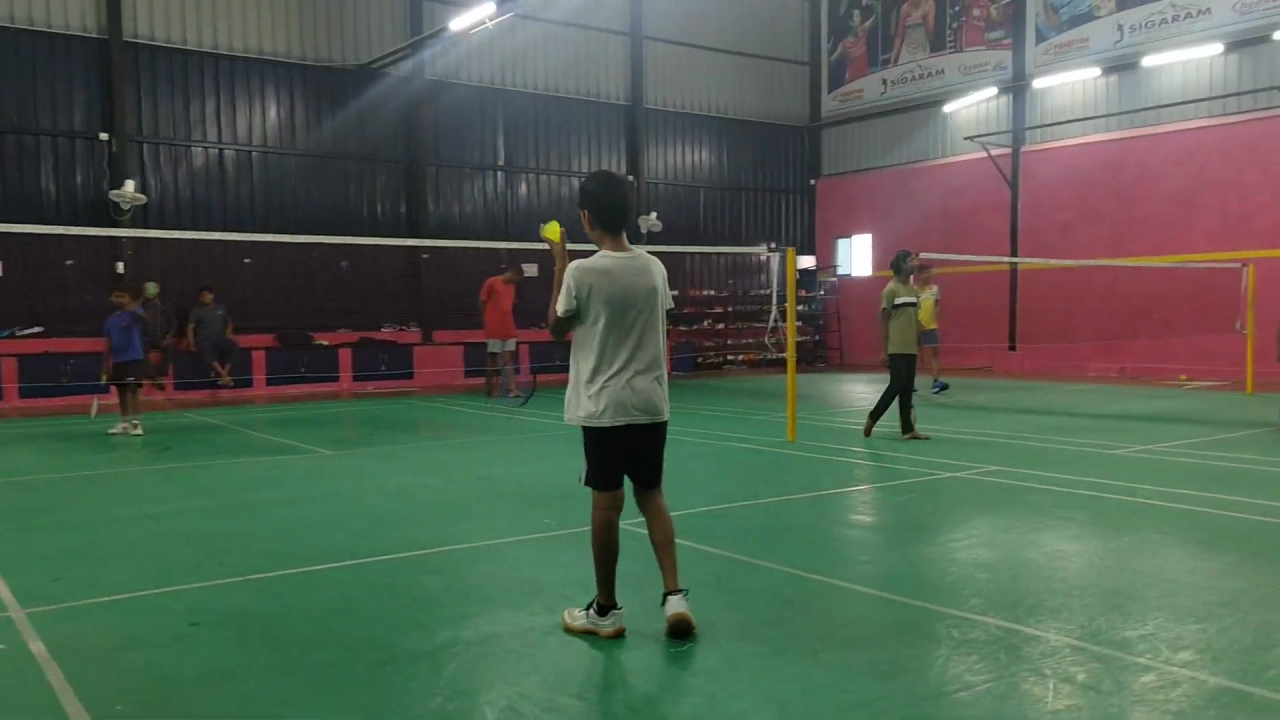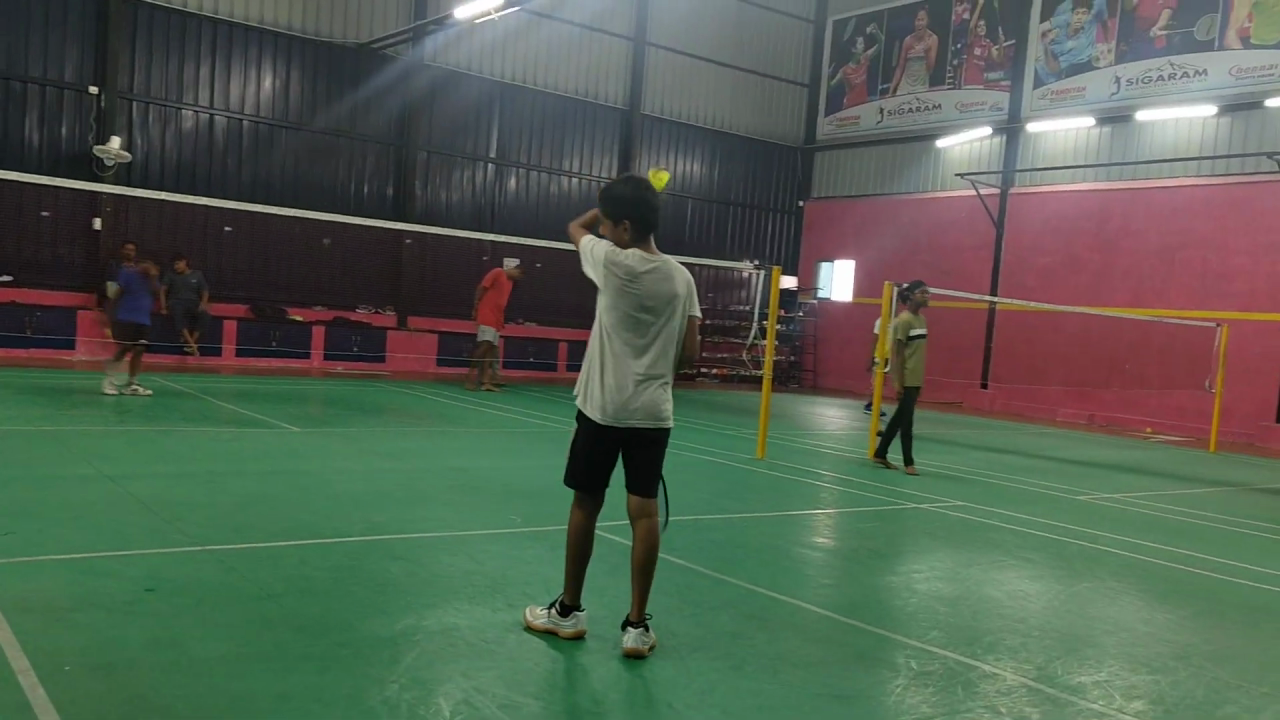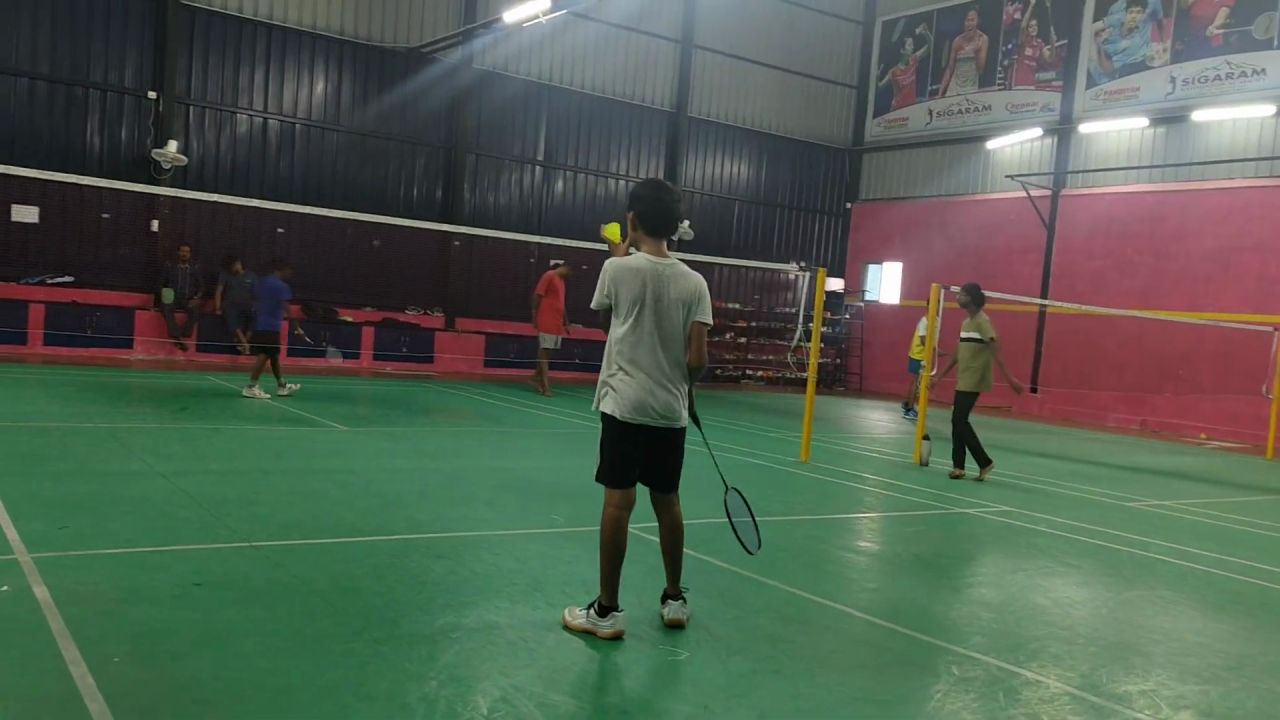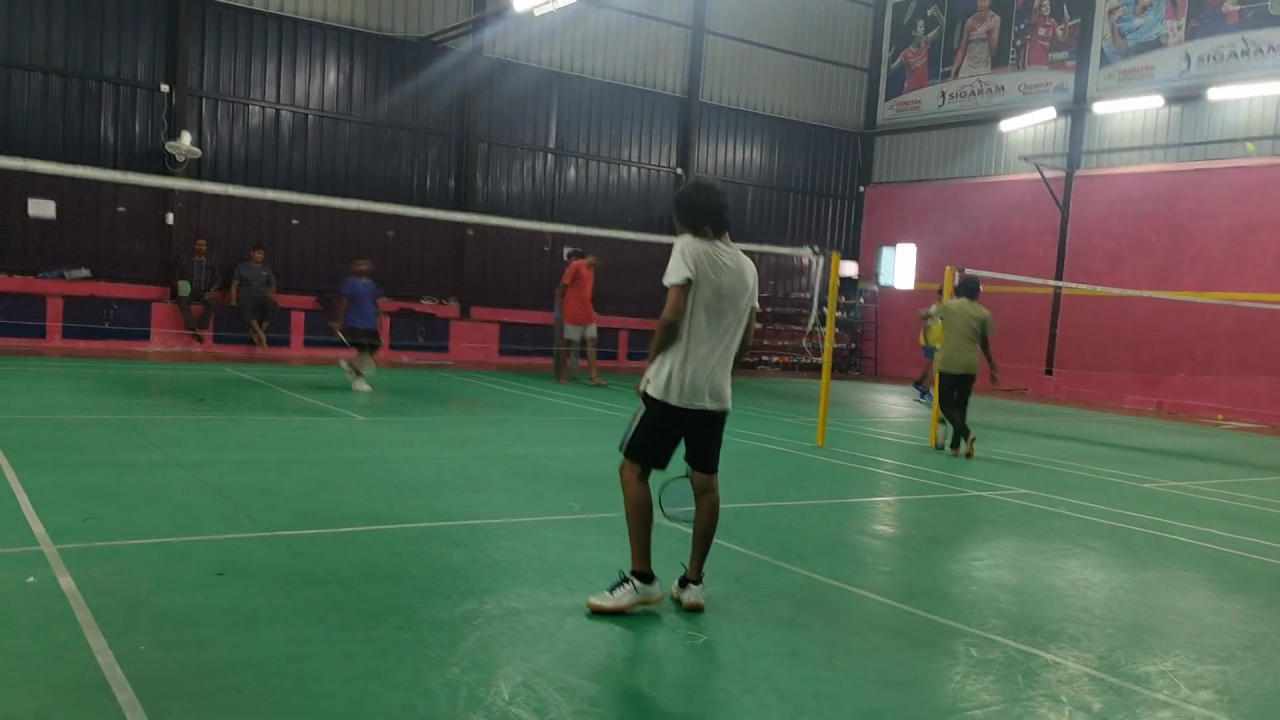
dt=0.7s
person 1, frame 1
left shoulder: (582, 272)
right shoulder: (655, 268)
left elbow: (556, 327)
left wrist: (558, 263)
left hip: (603, 407)
right hip: (651, 403)
left knee: (607, 504)
right knee: (653, 499)
left ankle: (606, 610)
right ankle: (674, 597)
person 1, frame 2
left shoulder: (611, 261)
right shoulder: (682, 278)
left elbow: (575, 227)
right elbow: (690, 353)
left wrist: (608, 208)
left hip: (602, 407)
right hip: (654, 412)
left knee: (586, 505)
right knee: (645, 513)
left ankle: (569, 610)
right ankle: (637, 625)
person 1, frame 3
left shoulder: (617, 269)
right shoulder: (693, 282)
right elbow: (698, 360)
left hip: (623, 404)
right hip: (670, 410)
left knee: (618, 503)
right knee: (667, 503)
left ankle: (607, 610)
right ankle: (674, 599)
person 1, frame 4
left shoulder: (689, 249)
right shoulder: (748, 268)
left elbow: (671, 317)
left wrist: (651, 365)
left hip: (671, 387)
right hip: (716, 394)
left knee: (633, 471)
right knee: (706, 486)
left ankle: (643, 579)
right ankle: (693, 583)
person 2, frame 1
left shoulder: (913, 290)
right shoulder: (891, 289)
right elbow: (883, 322)
left wrist: (919, 346)
right wrist: (883, 351)
left hip: (910, 347)
right hip: (895, 347)
left knee: (907, 387)
right knee: (897, 385)
left ankle: (908, 429)
right ankle: (872, 418)
person 2, frame 2
left shoulder: (922, 319)
right shoulder: (904, 320)
right elbow: (897, 353)
right wrist: (898, 383)
left hip: (916, 379)
right hip: (906, 379)
left knee: (900, 417)
right knee: (906, 419)
left ankle: (880, 454)
right ankle: (908, 462)
person 2, frame 3
left shoulder: (982, 321)
right shoulder: (966, 322)
left elbow: (996, 350)
left wrist: (1008, 377)
right wrist: (942, 375)
left hip: (974, 380)
right hip: (964, 380)
left knee: (959, 420)
right knee: (959, 421)
left ankle: (980, 462)
right ankle: (959, 465)
person 2, frame 4
left shoulder: (948, 306)
right shoulder: (984, 314)
right elbow: (985, 345)
right wrist: (993, 369)
left hip: (949, 363)
right hip: (971, 365)
left knee: (945, 404)
right knee: (961, 406)
left ankle: (965, 434)
right ankle: (956, 444)
